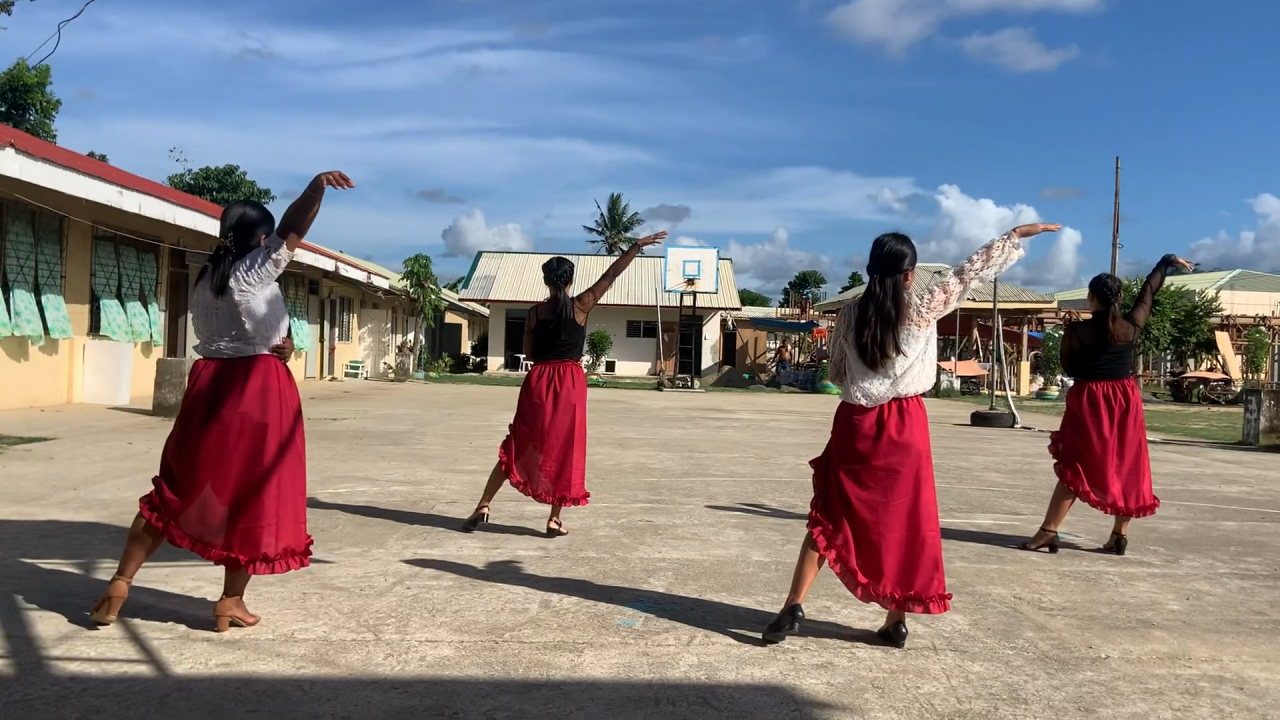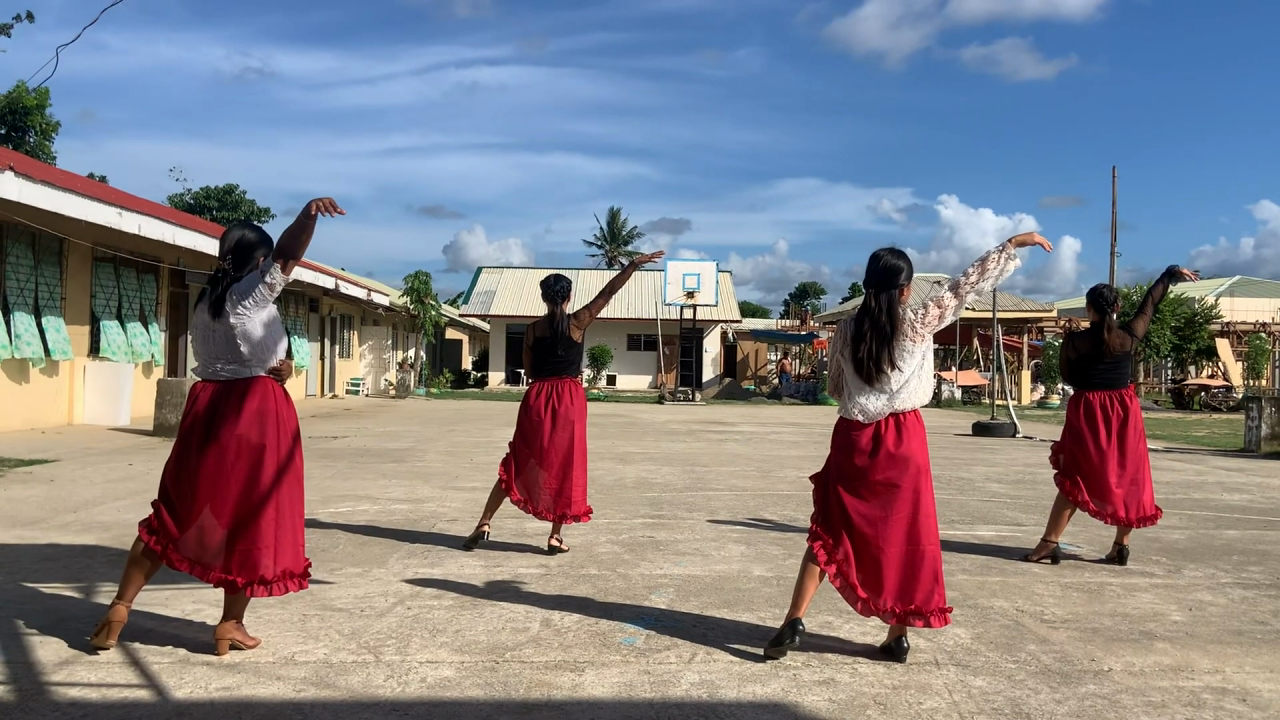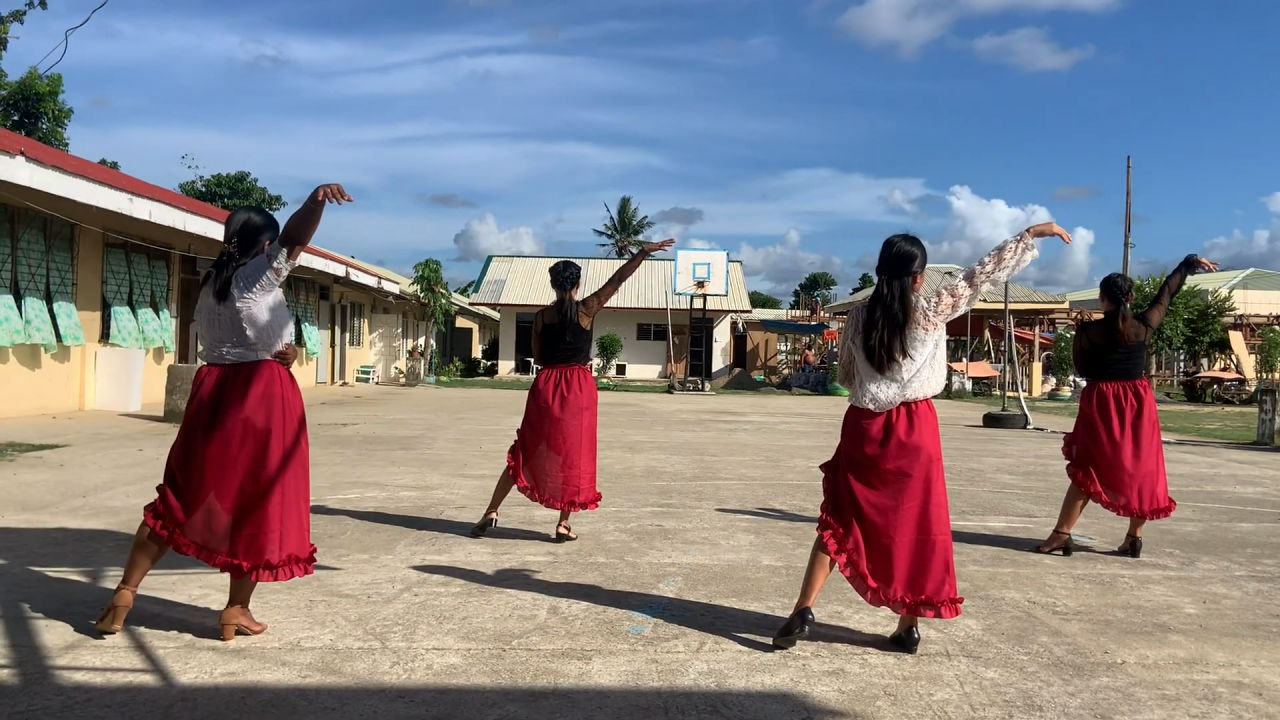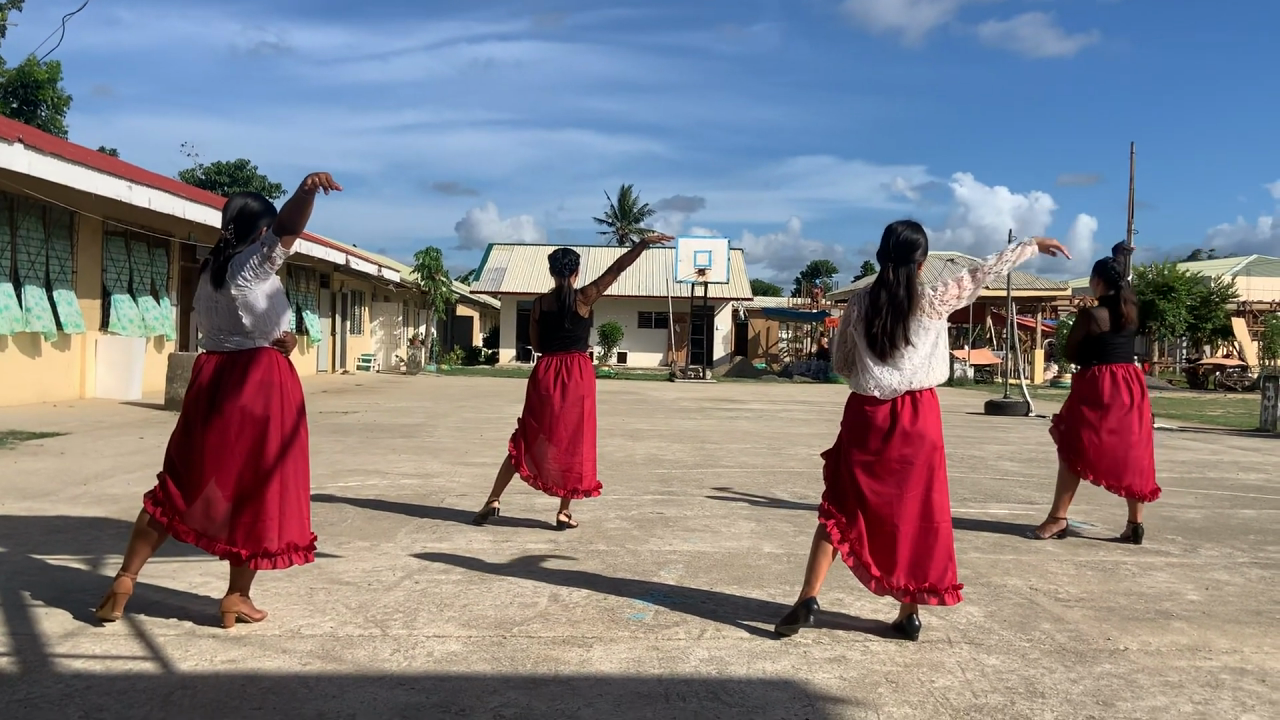
dt=1s
person 1, frame 1
left shoulder: (207, 280)
right shoulder: (253, 273)
right elbow: (292, 232)
left wrist: (275, 345)
right wrist: (316, 187)
left hip: (211, 388)
right hip: (257, 391)
left knee: (178, 489)
right knee: (251, 496)
left ankle: (119, 583)
right ankle: (231, 602)
person 1, frame 2
left shoulder: (206, 301)
right shoulder: (251, 294)
right elbow: (288, 256)
left wrist: (276, 367)
right wrist: (308, 214)
left hip: (210, 409)
right hip: (254, 414)
left knee: (177, 513)
right knee: (251, 518)
left ankle: (119, 607)
right ankle: (231, 624)
person 1, frame 3
left shoulder: (211, 284)
right shoulder: (257, 276)
right elbow: (294, 240)
left wrist: (279, 351)
right wrist: (317, 199)
left hip: (214, 393)
right hip: (260, 398)
left knee: (182, 497)
right knee: (256, 502)
left ankle: (125, 592)
right ankle: (237, 609)
person 1, frame 4
left shoulder: (211, 271)
right shoulder: (253, 264)
right elbow: (288, 229)
left wrist: (277, 337)
right wrist: (306, 190)
left hip: (214, 380)
right hip: (259, 386)
left knee: (181, 486)
right knee: (256, 492)
left ankle: (124, 580)
right ankle: (237, 597)
person 2, frame 1
left shoulder: (850, 313)
right shoulder: (921, 308)
left elbow: (836, 373)
right elbow: (972, 270)
right wrist: (1018, 234)
left hip: (856, 422)
right hip: (904, 423)
left knee: (830, 518)
right knee: (903, 520)
left ankle: (793, 608)
right ankle: (896, 620)
person 2, frame 2
left shoulder: (847, 329)
right shoulder: (916, 322)
left elbow: (834, 388)
right elbow: (968, 284)
right wrist: (1014, 243)
left hip: (854, 437)
right hip: (902, 438)
left knee: (830, 532)
right knee: (902, 536)
left ankle: (793, 623)
right ankle: (897, 635)
person 2, frame 3
left shoulder: (858, 316)
right shoulder: (930, 311)
left elbow: (845, 376)
right elbow: (984, 273)
right wrist: (1032, 234)
left hip: (865, 426)
right hip: (913, 427)
left knee: (840, 520)
right knee: (915, 525)
left ankle: (803, 611)
right ankle: (908, 625)
person 2, frame 4
left shoulder: (859, 303)
right shoulder: (935, 299)
left elbow: (841, 364)
right elbow: (987, 270)
right wrist: (1035, 244)
left hip: (867, 413)
right hip: (917, 413)
left knee: (841, 508)
right knee: (916, 512)
left ankle: (808, 598)
right ankle: (909, 611)
person 3, frame 1
left shoulder: (535, 312)
right shoulder: (581, 306)
left elbow: (529, 352)
right elbow: (611, 275)
right wrist: (637, 246)
left hip: (539, 381)
right hip: (570, 382)
left knee: (519, 446)
right knee: (564, 451)
left ankle: (483, 506)
right ankle: (554, 520)
person 3, frame 2
left shoulder: (532, 329)
right shoulder: (577, 322)
left elbow: (529, 370)
right elbow: (608, 292)
right wrist: (634, 264)
left hip: (537, 398)
right hip: (569, 399)
left knee: (519, 464)
right knee: (565, 467)
left ankle: (484, 523)
right ankle: (555, 536)
person 3, frame 3
left shoulder: (541, 316)
right shoulder: (586, 310)
left elbow: (538, 358)
right elbow: (617, 280)
right wrist: (644, 252)
left hip: (546, 385)
right hip: (578, 387)
left knee: (526, 452)
right knee: (573, 454)
left ankle: (491, 512)
right ankle: (563, 524)
person 3, frame 4
left shoulder: (539, 303)
right shoulder: (584, 298)
left elbow: (535, 344)
right elbow: (616, 269)
right wrist: (643, 243)
left hip: (545, 373)
right hip: (577, 374)
left knee: (527, 441)
right knee: (573, 442)
left ankle: (493, 500)
right ankle: (564, 511)
person 4, frame 1
left shoulder: (1077, 331)
right shoulder: (1131, 326)
left elbow: (1068, 367)
right elbow: (1148, 292)
right wrist: (1168, 262)
left hip: (1089, 403)
right hip: (1125, 401)
left knee: (1075, 468)
right knee: (1125, 468)
left ankle: (1049, 531)
right ankle: (1119, 535)
person 4, frame 2
left shoulder: (1074, 341)
right shoulder: (1130, 335)
left elbow: (1068, 377)
right elbow: (1149, 304)
right wrist: (1172, 273)
left hip: (1088, 413)
right hip: (1123, 412)
left knee: (1075, 478)
right knee: (1127, 478)
left ankle: (1050, 542)
right ankle: (1121, 545)
person 4, frame 3
left shoulder: (1088, 331)
right shoulder: (1143, 326)
left elbow: (1081, 368)
right elbow: (1165, 294)
right wrist: (1190, 263)
left hip: (1101, 404)
right hip: (1137, 403)
left knee: (1087, 470)
right knee: (1140, 469)
left ankle: (1062, 534)
right ankle: (1134, 537)
person 4, frame 4
left shoulder: (1091, 316)
right shoulder: (1131, 308)
left elbow: (1071, 352)
right elbow: (1122, 275)
right wrist: (1121, 251)
left hip: (1097, 384)
right hip: (1130, 385)
left knee: (1073, 451)
right knee: (1131, 454)
left ankle: (1057, 519)
right ankle: (1135, 523)
